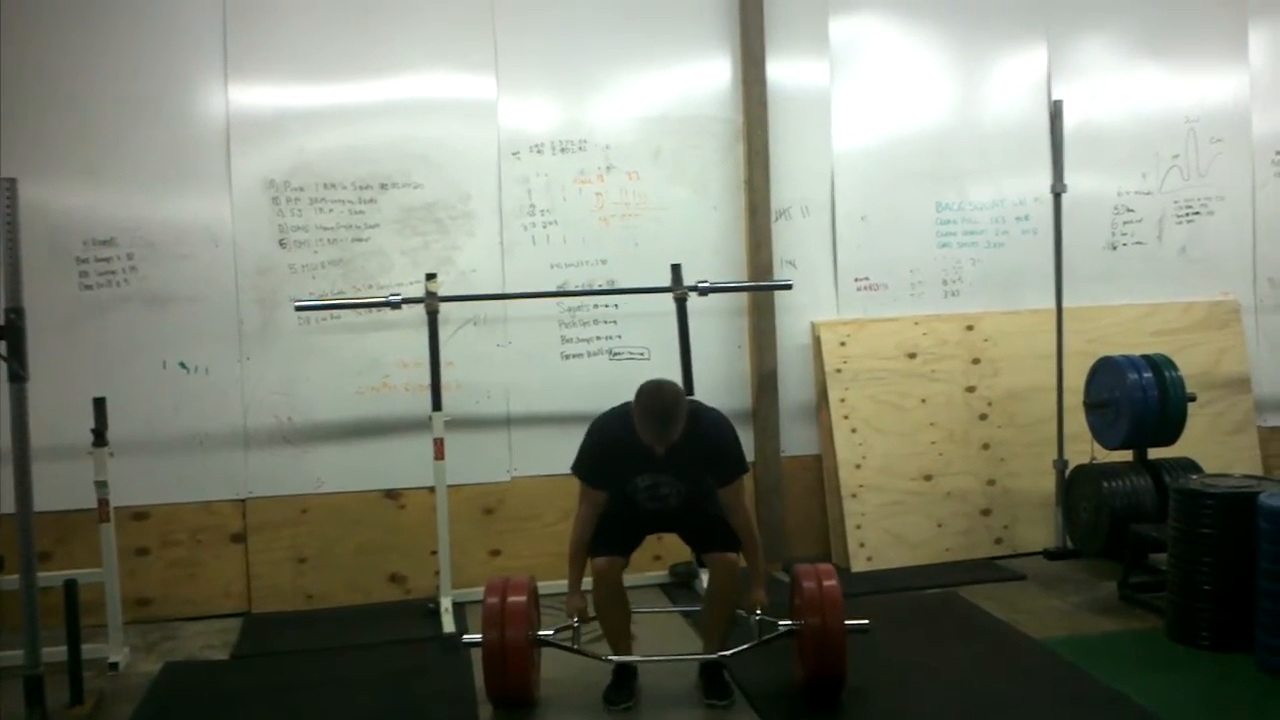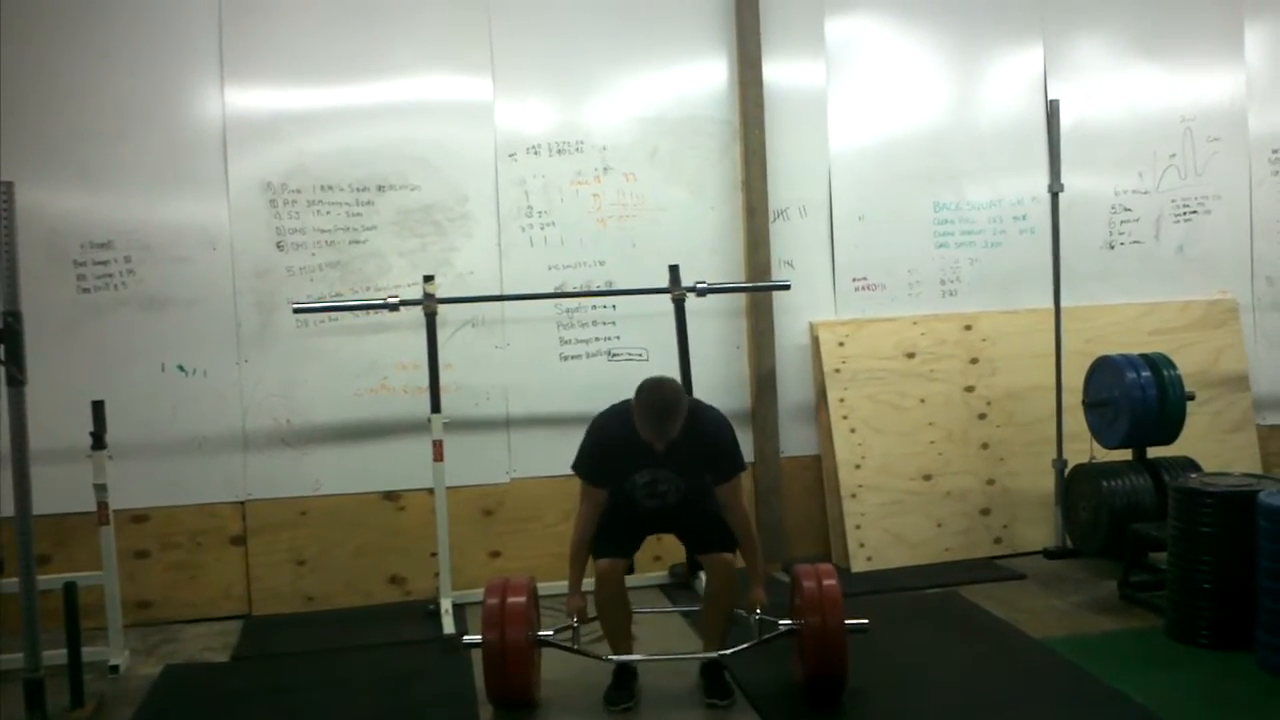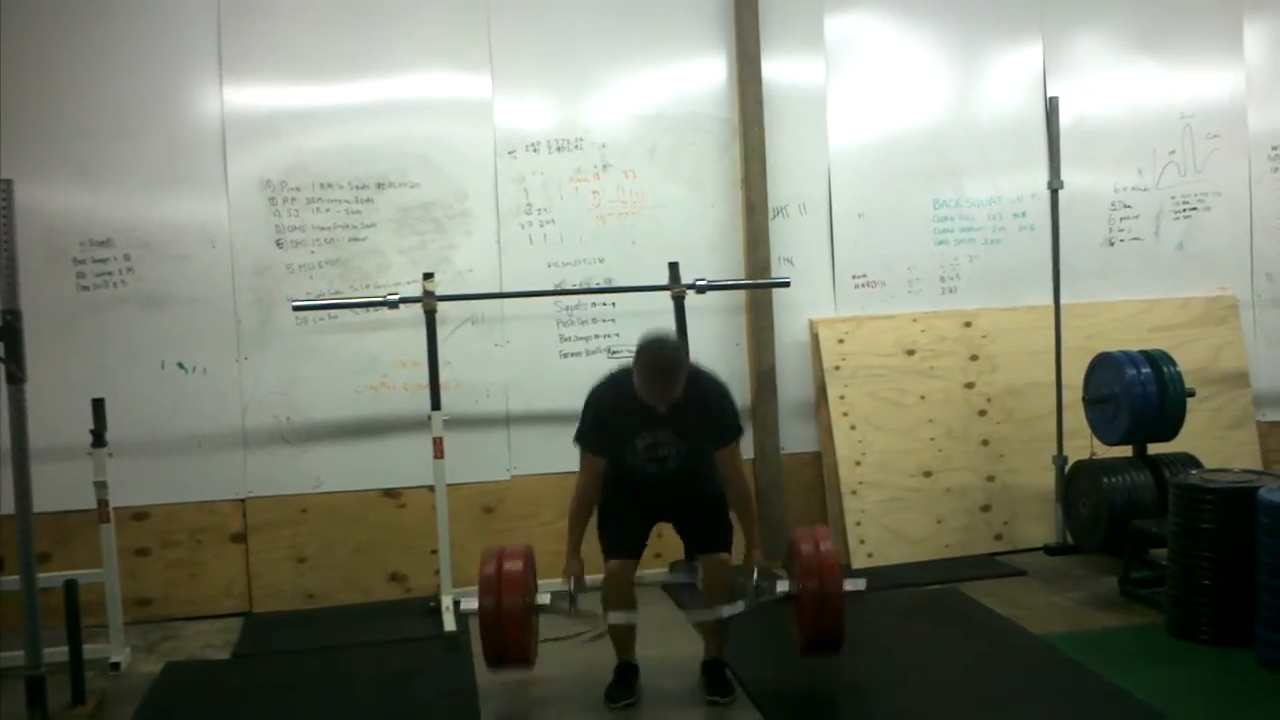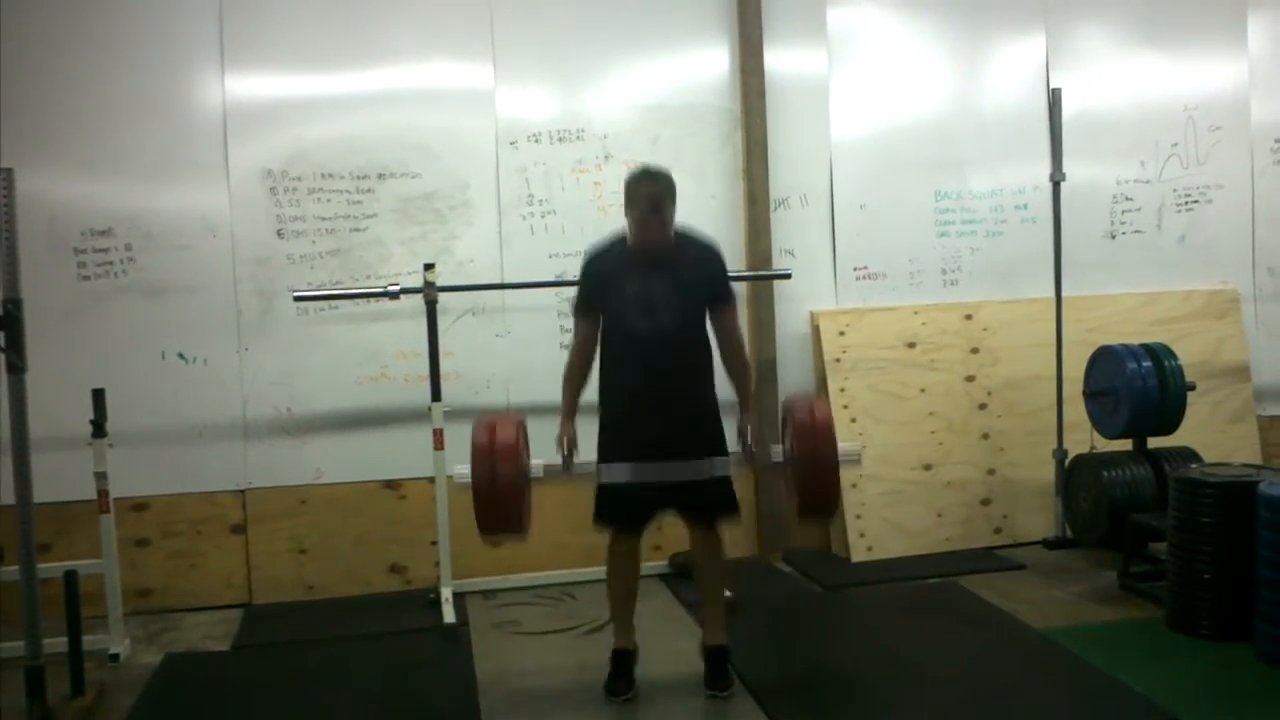
dt=0.2s
person 1, frame 1
left shoulder: (714, 430)
right shoulder: (606, 433)
left elbow: (736, 507)
right elbow: (588, 511)
left wrist: (758, 582)
right wrist: (575, 589)
left hip: (695, 501)
right hip: (627, 505)
left knee: (727, 562)
right knee: (604, 567)
left ankle: (711, 665)
right ankle: (624, 667)
person 1, frame 2
left shoulder: (712, 427)
right shoulder: (606, 431)
left elbow: (733, 507)
right elbow: (589, 511)
left wrist: (757, 581)
right wrist: (574, 590)
left hip: (693, 501)
right hip: (626, 505)
left knee: (723, 564)
right knee: (607, 570)
left ankle: (712, 665)
right ankle: (624, 668)
person 1, frame 3
left shoulder: (711, 395)
right shoulder: (605, 400)
left elbow: (733, 473)
right elbow: (590, 480)
left wrist: (754, 545)
right wrist: (572, 556)
left hip: (695, 490)
right hip: (628, 494)
left knee: (721, 566)
right knee: (617, 572)
left ankle: (713, 664)
right ankle: (626, 666)
person 1, frame 4
left shoulder: (703, 259)
right shoulder: (602, 265)
left elbow: (729, 337)
right elbow: (583, 346)
left wrist: (747, 410)
right wrist: (568, 418)
left hip: (695, 420)
right hip: (624, 424)
left knee: (705, 529)
right knee: (623, 536)
left ankle: (716, 644)
right ankle: (623, 650)
